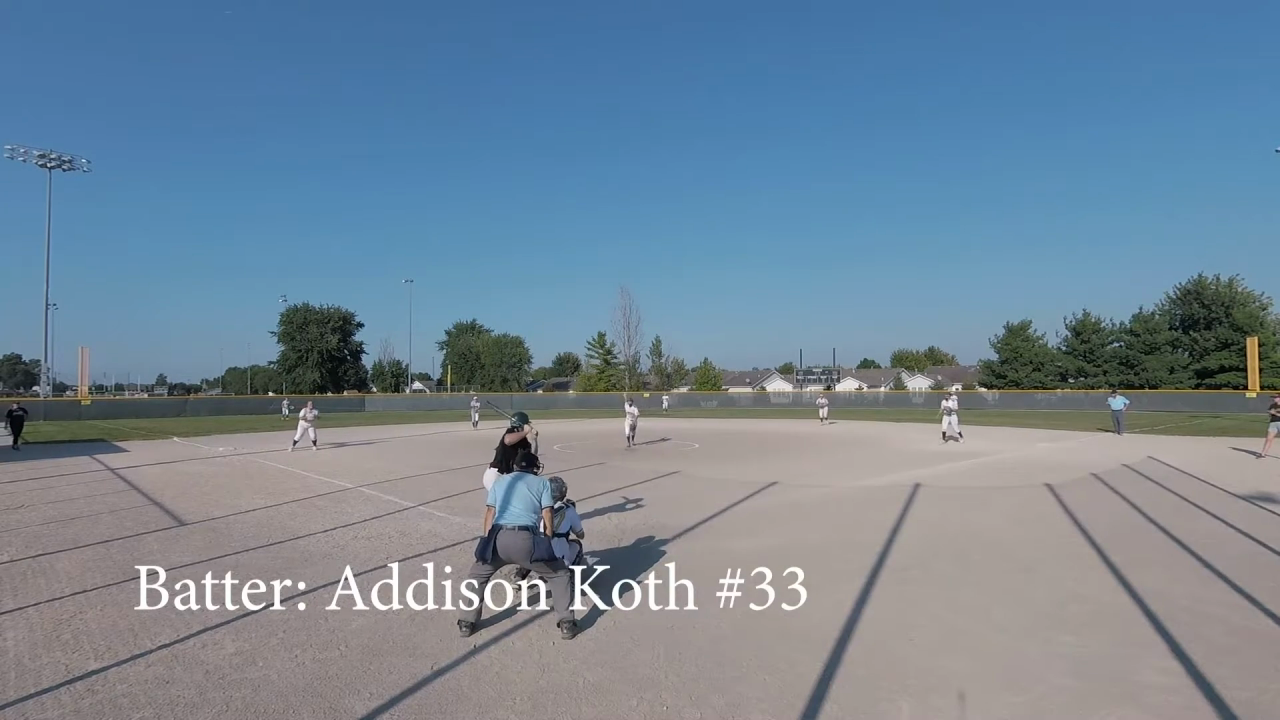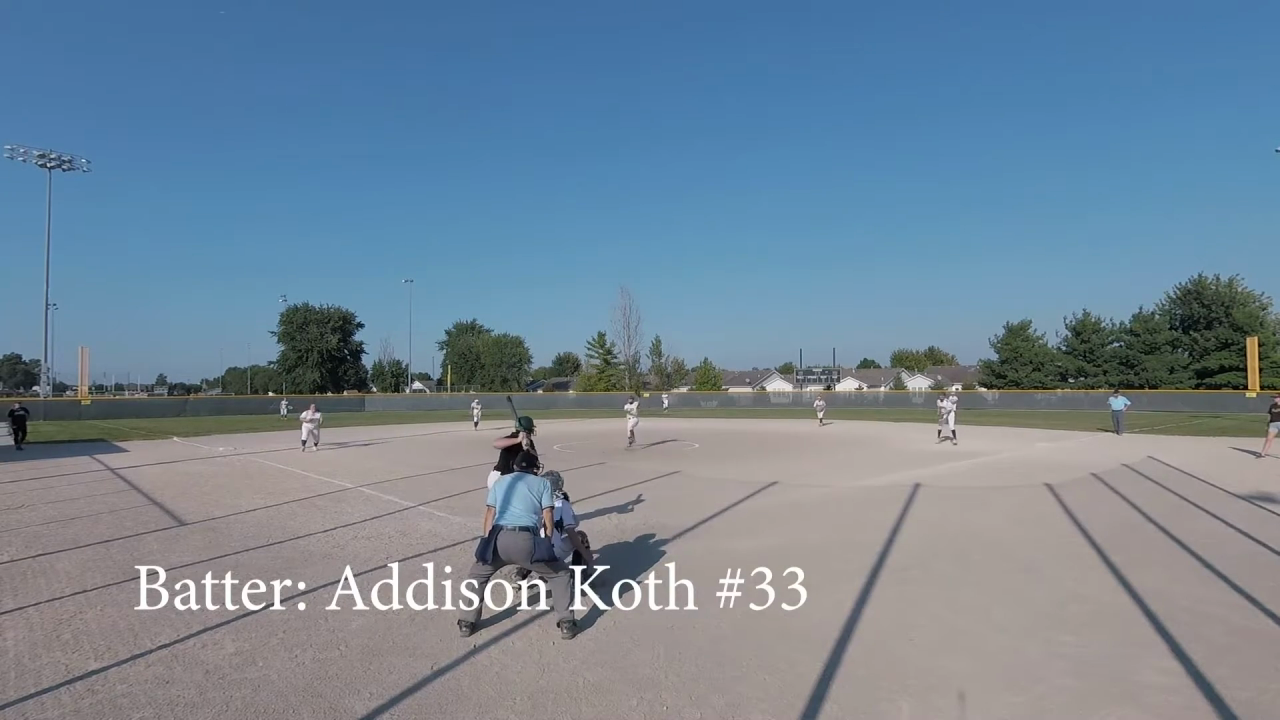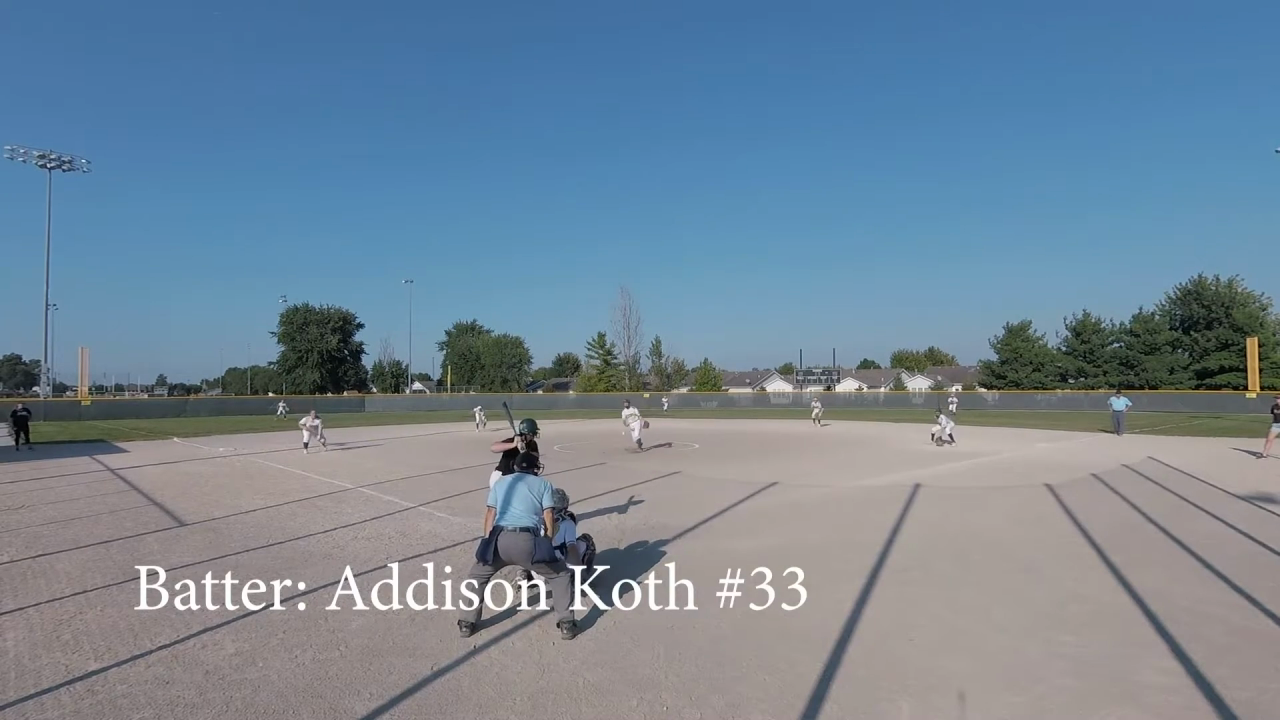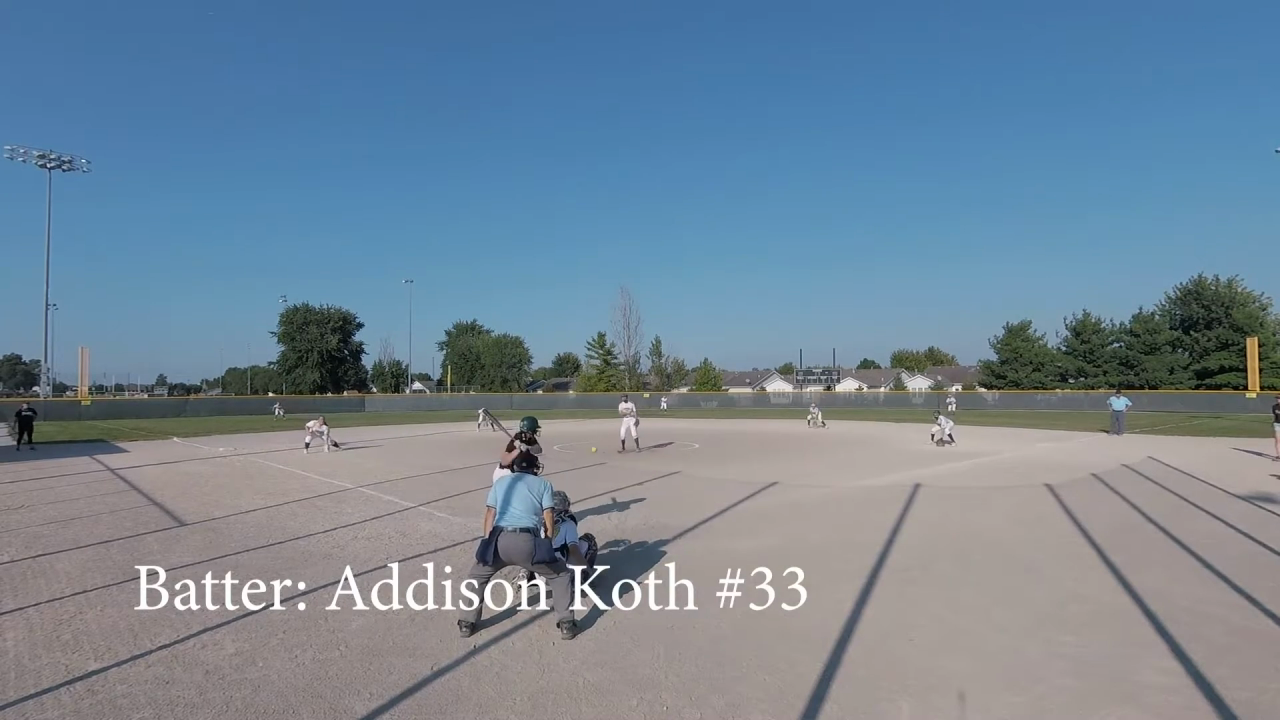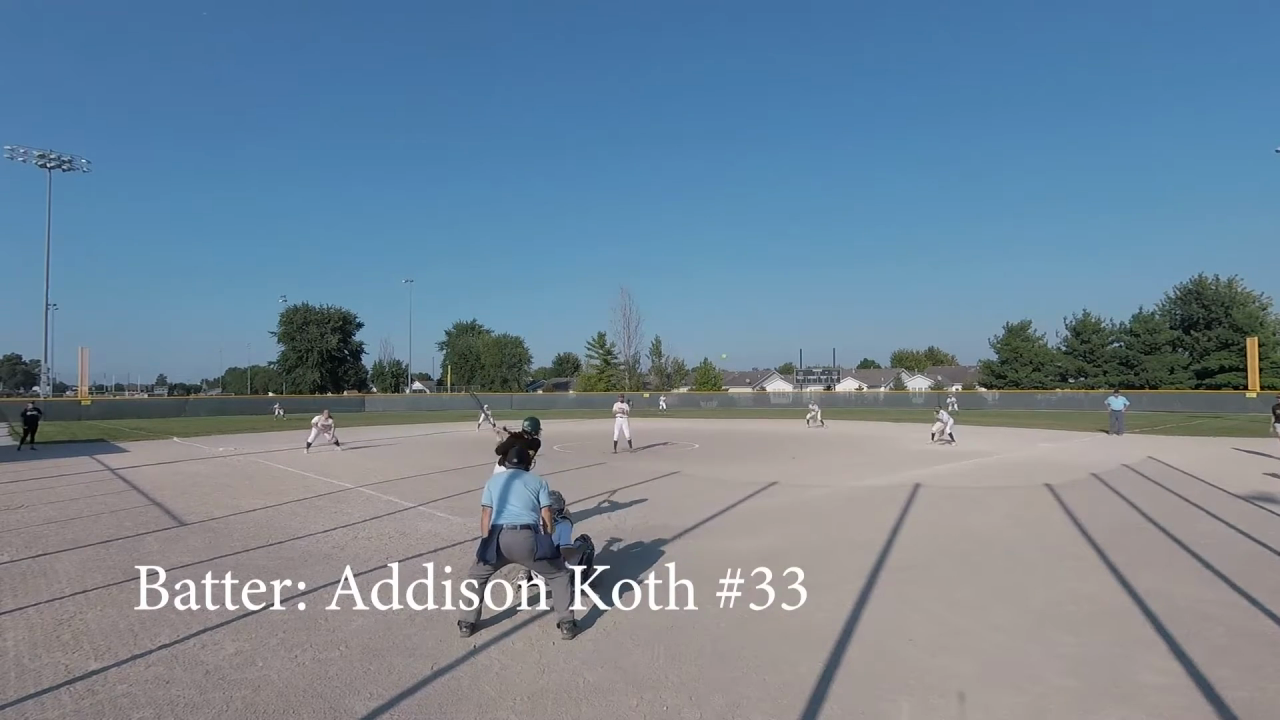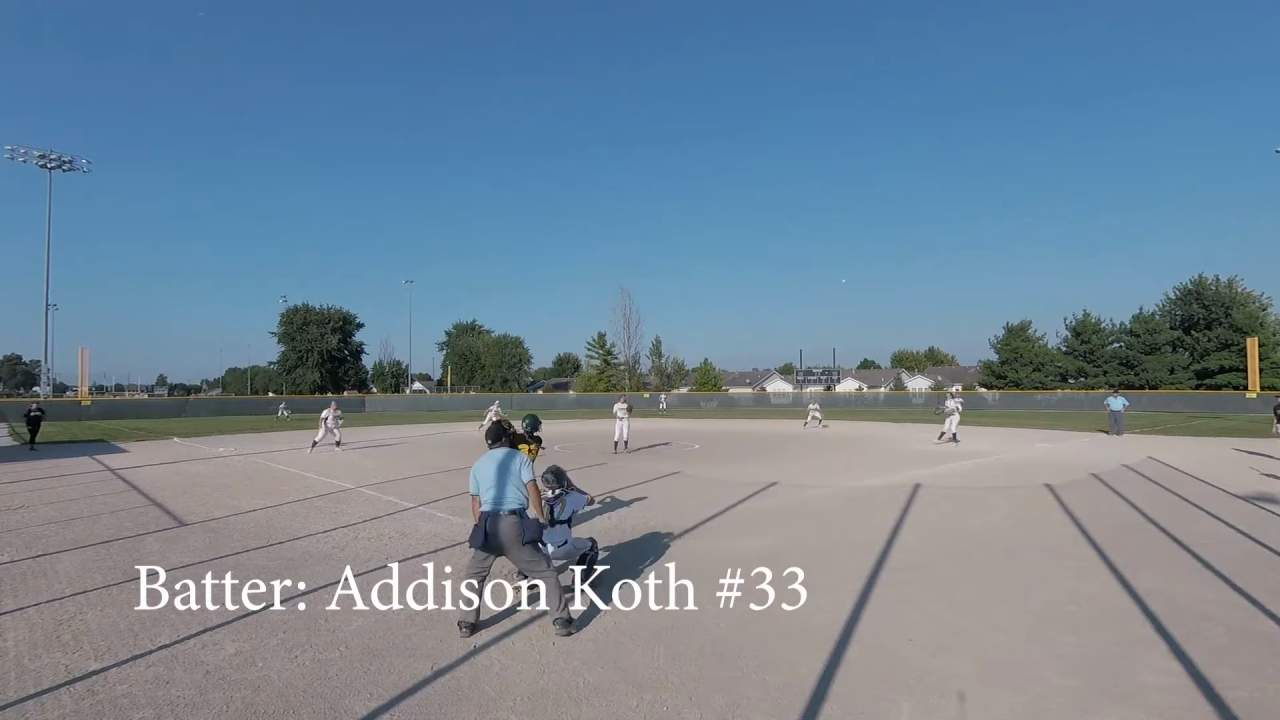
dt=0.3s
person 1, frame 1
left shoulder: (500, 481)
right shoulder: (542, 483)
left elbow: (490, 513)
right elbow: (547, 516)
left wrist: (487, 543)
right wrist: (547, 545)
left hip: (498, 538)
right hip: (526, 539)
left knee: (477, 576)
right knee: (560, 574)
left ankle: (467, 623)
right ankle: (566, 623)
person 1, frame 2
left shoulder: (500, 481)
right shoulder: (543, 483)
left elbow: (490, 513)
right elbow: (548, 516)
left wrist: (487, 543)
left hip: (499, 538)
right hip: (527, 540)
left knee: (477, 576)
right knee: (560, 574)
left ankle: (467, 623)
right ankle: (566, 623)
person 1, frame 3
left shoulder: (501, 482)
right shoulder: (543, 484)
left elbow: (490, 514)
right elbow: (548, 517)
left wrist: (488, 544)
left hip: (500, 539)
right hip: (527, 541)
left knee: (477, 576)
right knee: (561, 574)
left ankle: (467, 623)
right ankle: (566, 624)
person 1, frame 4
left shoulder: (500, 482)
right shoulder: (543, 484)
left elbow: (490, 514)
right elbow: (548, 517)
left wrist: (487, 544)
left hip: (500, 540)
right hip: (527, 541)
left knee: (477, 576)
right knee: (561, 575)
left ankle: (467, 623)
right ankle: (566, 623)
person 1, frame 5
left shoulder: (494, 480)
right shoulder: (538, 481)
left elbow: (486, 514)
right elbow: (546, 516)
left wrist: (487, 543)
left hip: (498, 537)
right hip: (527, 538)
left knee: (477, 576)
right knee: (560, 574)
left ankle: (467, 623)
right ankle: (566, 623)
person 1, frame 6
left shoulder: (478, 464)
right shoulder: (520, 457)
left elbow: (475, 501)
right elbow: (532, 489)
left wrist: (480, 529)
right wrist: (541, 519)
left hip: (488, 523)
right hip: (515, 522)
left knee: (475, 574)
right knee: (543, 570)
left ankle: (467, 622)
right ankle: (561, 620)
